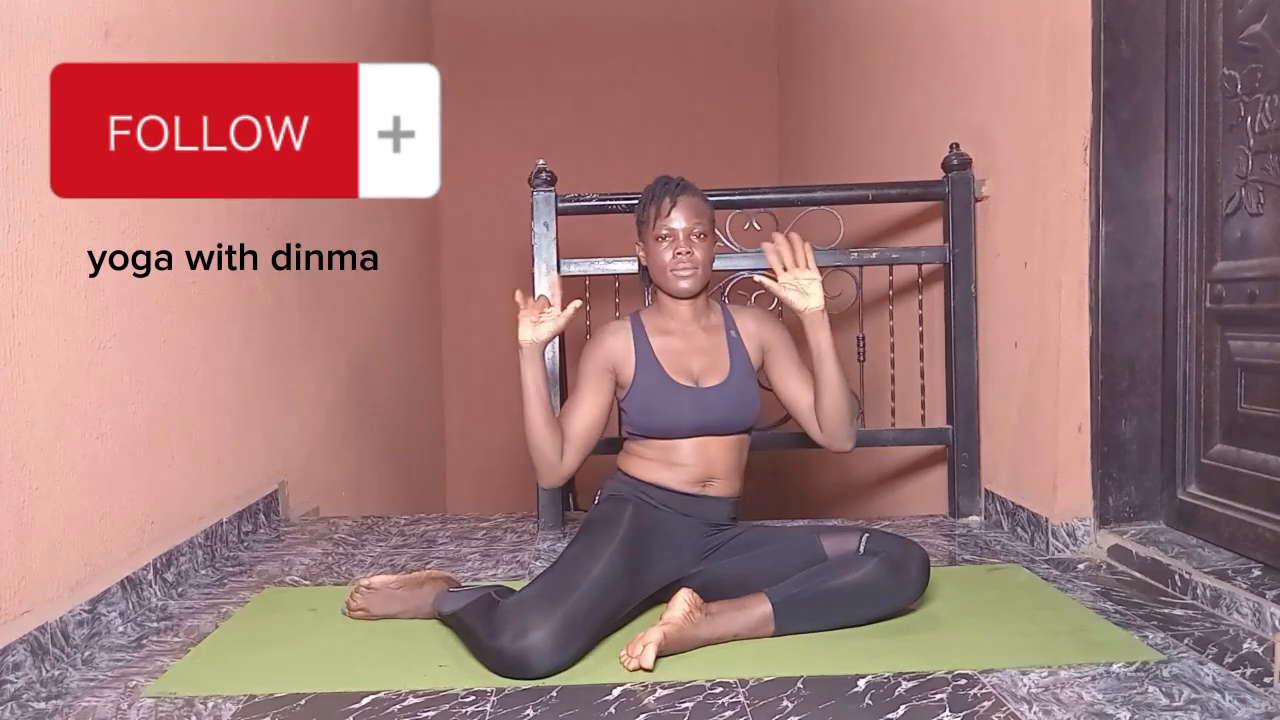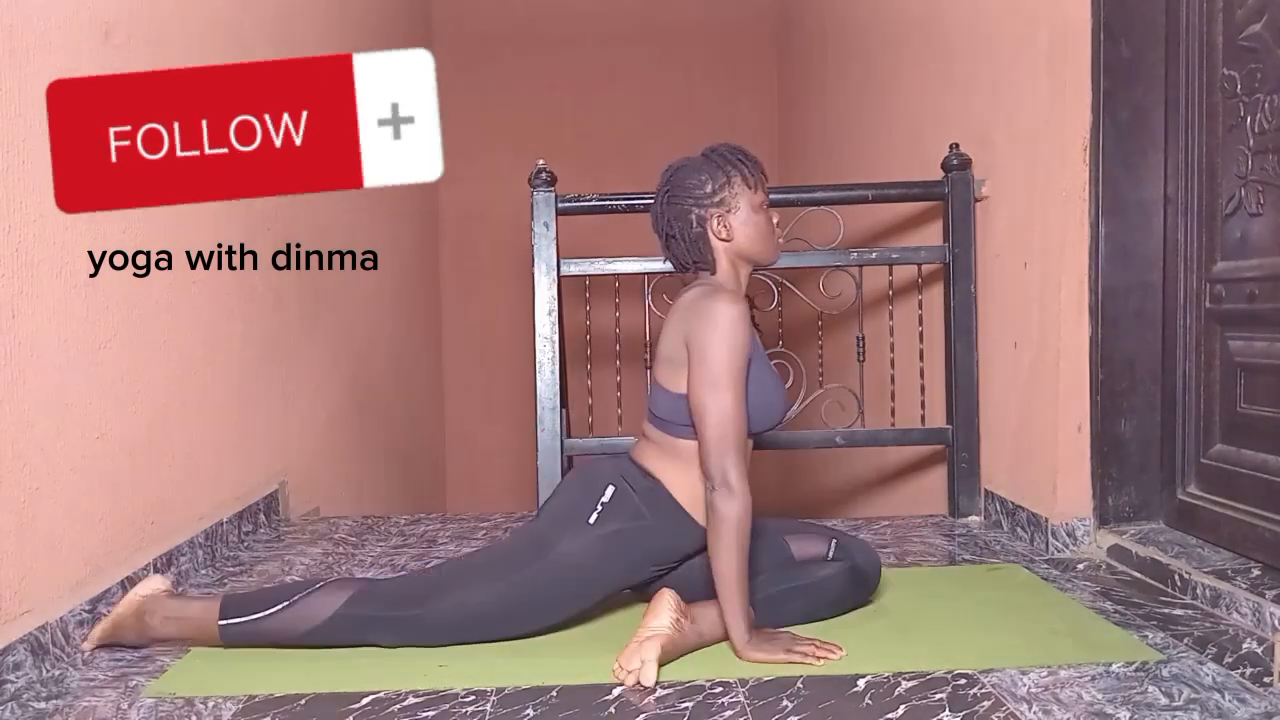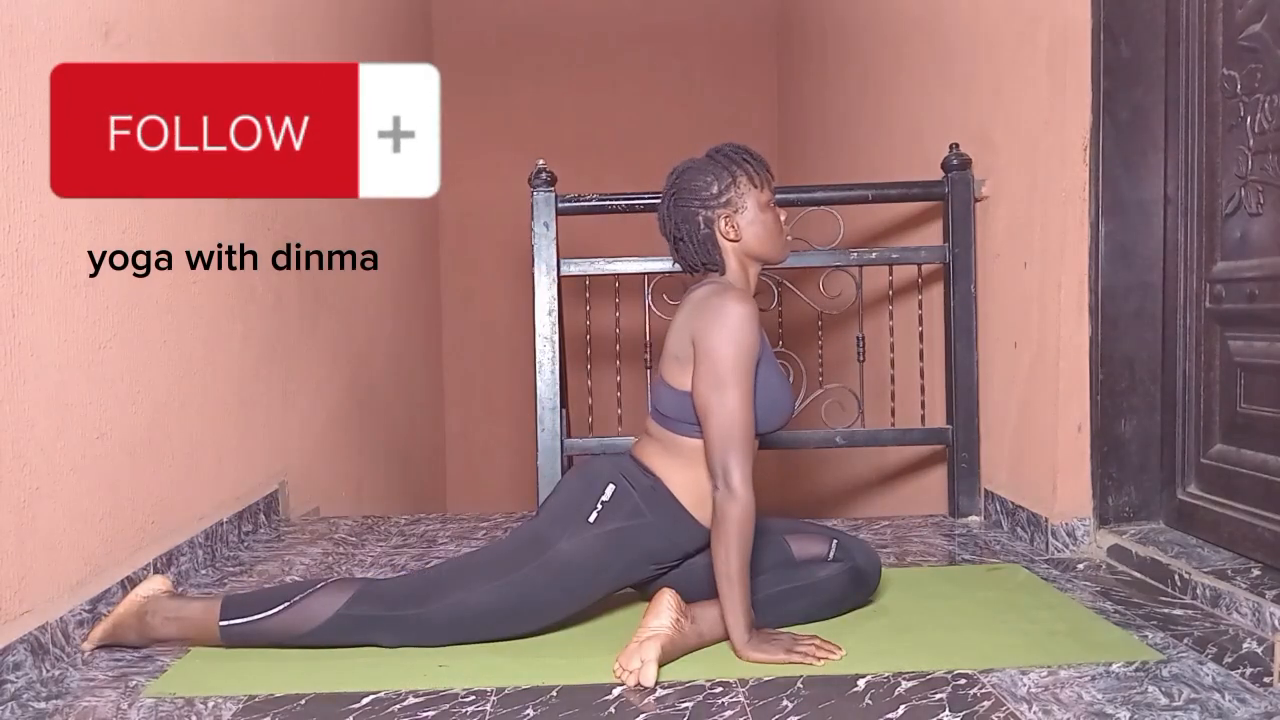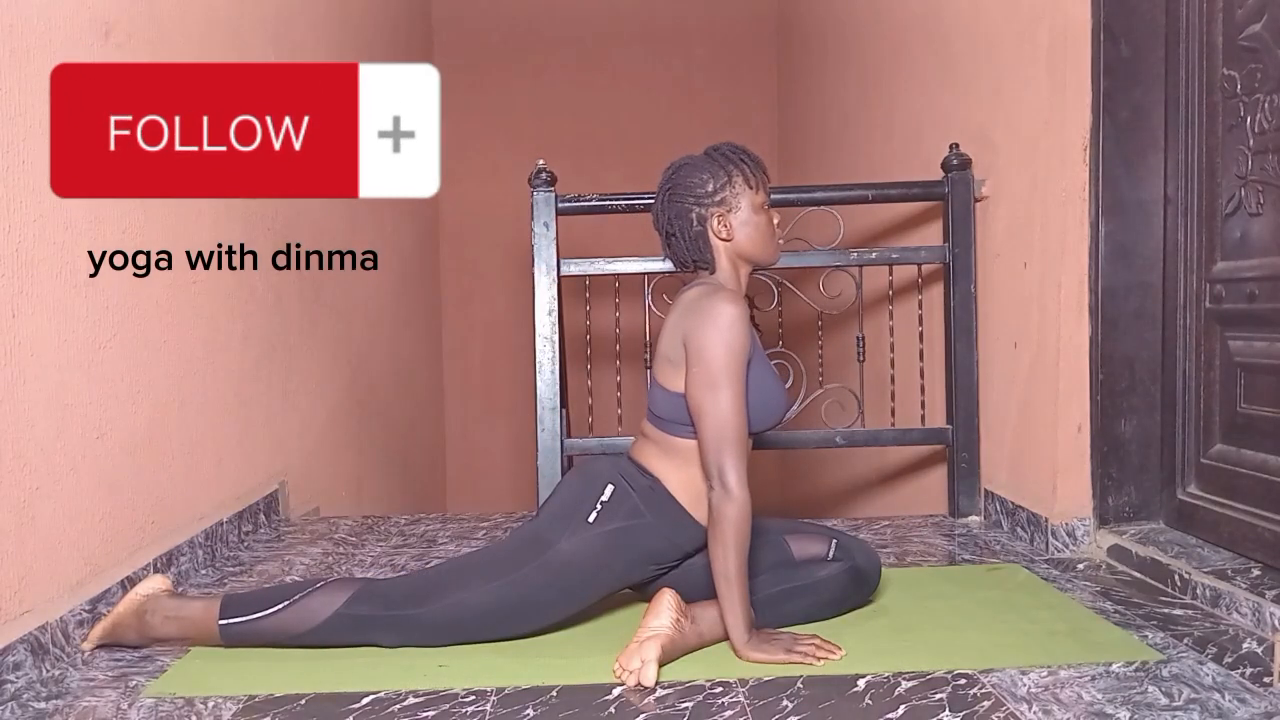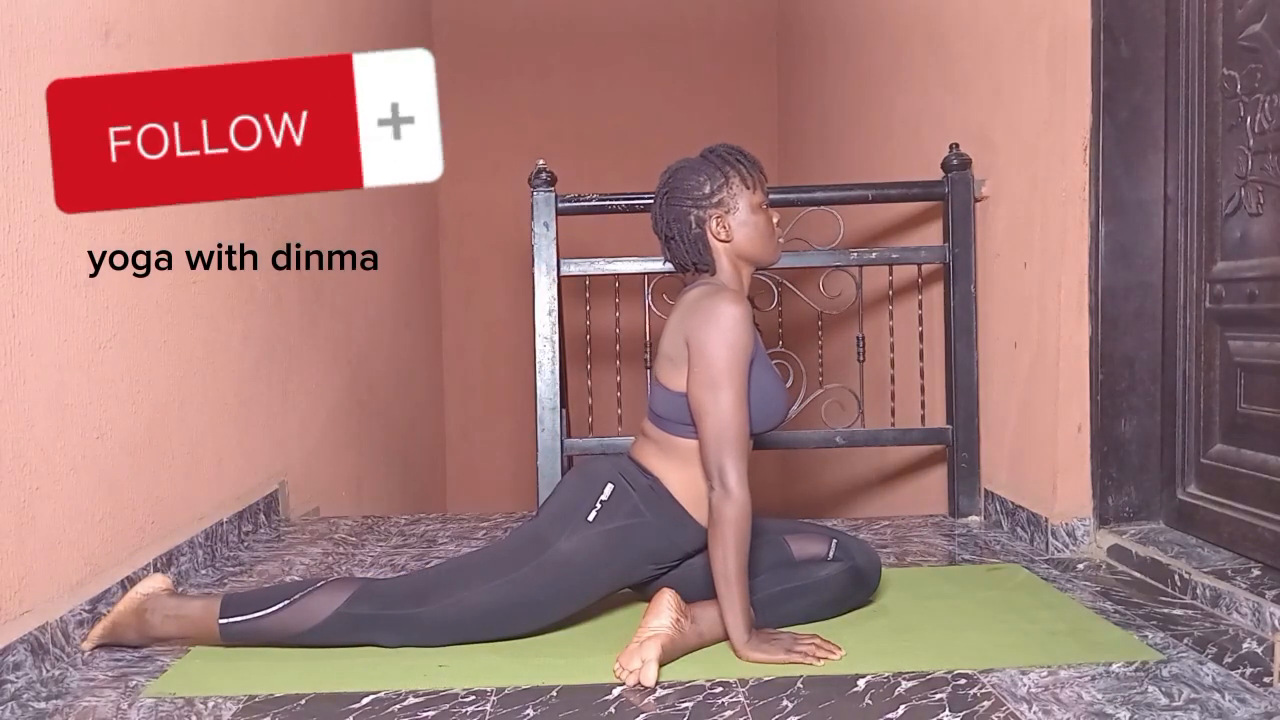
dt=1s
person 1, frame 1
left shoulder: (756, 329)
right shoulder: (615, 343)
left elbow: (837, 436)
right elbow: (554, 467)
left wrist: (816, 320)
right wrist: (531, 351)
left hip: (719, 538)
right hip: (635, 519)
left knee: (900, 564)
right knee: (527, 647)
left ankle: (699, 622)
right ankle: (441, 596)
person 1, frame 2
left shoulder: (714, 305)
right shoulder: (720, 309)
right elbow: (726, 482)
right wrist: (743, 633)
left hip: (659, 532)
right hip: (618, 519)
left knee: (851, 565)
right knee: (403, 607)
left ankle: (687, 618)
right ankle: (172, 614)
person 1, frame 3
left shoulder: (720, 302)
right shoulder: (728, 310)
right elbow: (732, 483)
right wrist: (744, 632)
left hip: (662, 530)
right hip: (618, 517)
left knee: (852, 564)
right knee: (404, 608)
left ankle: (684, 616)
right ankle: (168, 617)
person 1, frame 4
left shoulder: (713, 304)
right shoulder: (718, 311)
right elbow: (727, 484)
right wrist: (743, 633)
left hip: (659, 532)
right hip: (615, 518)
left knee: (852, 564)
right knee: (402, 608)
left ankle: (684, 616)
right ankle: (168, 616)
person 1, frame 5
left shoulder: (715, 305)
right shoulder: (722, 312)
right elbow: (728, 484)
right wrist: (744, 632)
left hip: (659, 531)
right hip: (616, 517)
left knee: (851, 565)
right knee: (404, 607)
right ankle: (168, 617)
